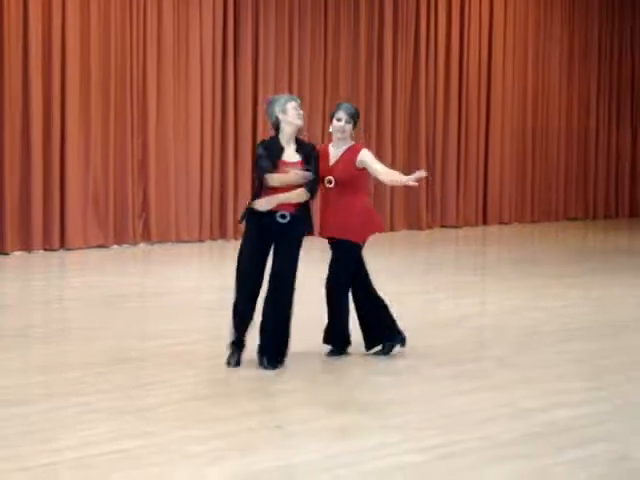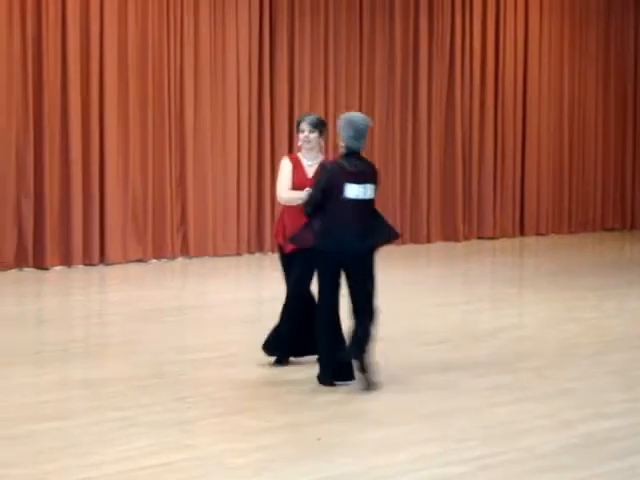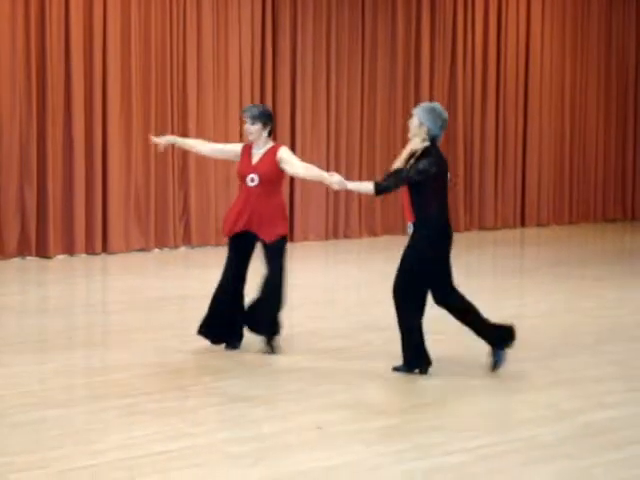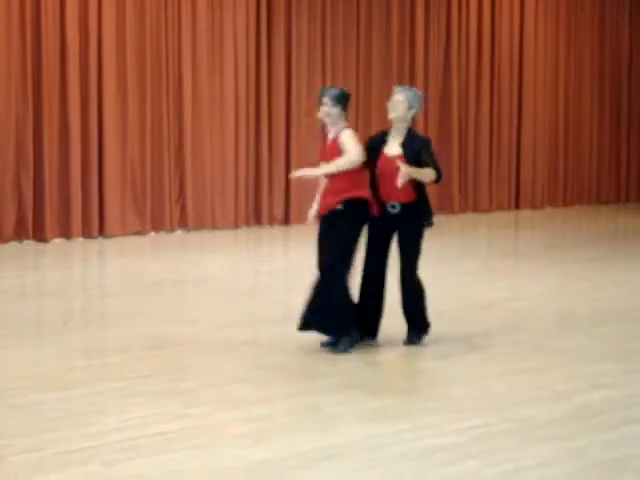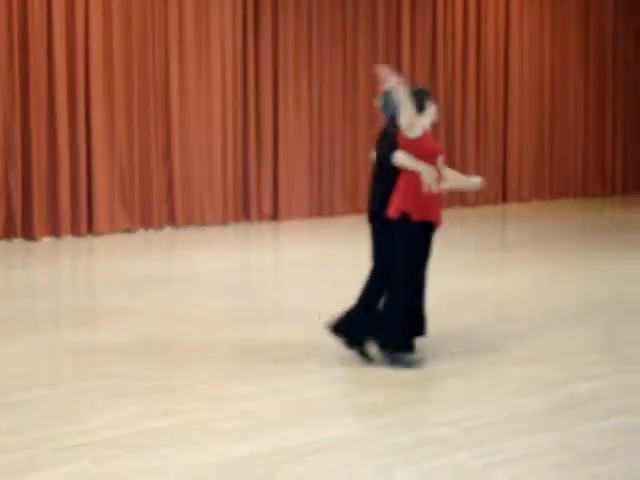
dt=0.7s
person 1, frame 1
left shoulder: (309, 151)
right shoulder: (265, 148)
left elbow: (309, 191)
right elbow: (266, 178)
left wrist: (274, 200)
right wrist: (290, 177)
left hip: (292, 226)
right hip: (261, 223)
left knee: (282, 286)
right knee: (247, 284)
left ankle: (271, 352)
right ankle: (238, 343)
person 1, frame 2
left shoulder: (330, 168)
right shoulder: (370, 170)
left elbow: (311, 207)
left hip: (330, 244)
right hip: (362, 245)
left knee: (328, 304)
right knee: (363, 305)
left ankle: (328, 371)
right ankle: (361, 357)
person 1, frame 3
left shoulder: (433, 160)
right shoulder: (421, 157)
left elbow: (394, 180)
right elbow: (383, 186)
left wrist: (407, 151)
right wrist: (347, 184)
left hip: (432, 235)
right hip: (424, 234)
left knee: (444, 292)
right knee: (406, 291)
left ankle: (497, 337)
right ankle: (416, 359)
person 1, frame 4
left shoulder: (420, 143)
right shoulder: (376, 141)
left elbow: (434, 175)
left wrist: (410, 172)
left hip: (411, 214)
right hip: (381, 213)
left knee: (408, 272)
right knee: (373, 270)
left ankle: (417, 326)
right ankle: (367, 329)
person 1, frame 5
left shoulder: (397, 135)
right shoulder: (391, 134)
right elbow: (391, 154)
left wrist: (462, 182)
right wrist: (422, 167)
right hip: (386, 212)
right knee: (385, 271)
right ankle: (350, 330)
person 2, frame 1
left shoulder: (359, 154)
right shoulder: (320, 152)
left elbow: (384, 174)
left wrist: (406, 179)
left hip: (354, 224)
right hip: (334, 225)
left knee: (336, 282)
right knee: (358, 283)
left ankle: (337, 340)
right ankle: (389, 335)
person 2, frame 2
right shoulder: (288, 162)
right elbow: (283, 196)
right wrist: (311, 192)
right hip: (289, 234)
left knee: (296, 293)
right knee: (297, 292)
left ankle: (282, 347)
right ankle: (308, 341)
person 2, frame 3
left shoulder: (280, 153)
right shoulder: (240, 151)
left elbow: (300, 168)
right elbow: (204, 147)
left wrist: (326, 177)
right wrist: (174, 140)
left hip: (272, 224)
right hip: (242, 222)
left knee: (275, 279)
right knee: (232, 278)
left ankle: (266, 329)
right ankle: (230, 333)
person 2, frame 4
left shoulder: (345, 134)
right shoulder: (329, 137)
left elbow: (355, 158)
left wrist: (321, 170)
right wrist: (318, 201)
left hip: (351, 204)
right hip: (335, 206)
left knee: (333, 267)
right knee: (329, 266)
left ankle: (343, 331)
right ankle: (342, 330)
person 2, frame 5
left shoulder: (432, 140)
right shoulder: (413, 127)
left elbow: (443, 174)
right elbow: (406, 107)
left wrist: (469, 180)
right wrist: (397, 85)
left hip: (426, 214)
right hip: (409, 211)
left knee: (415, 276)
right knee: (405, 276)
left ankle: (397, 337)
right ankle: (389, 342)
